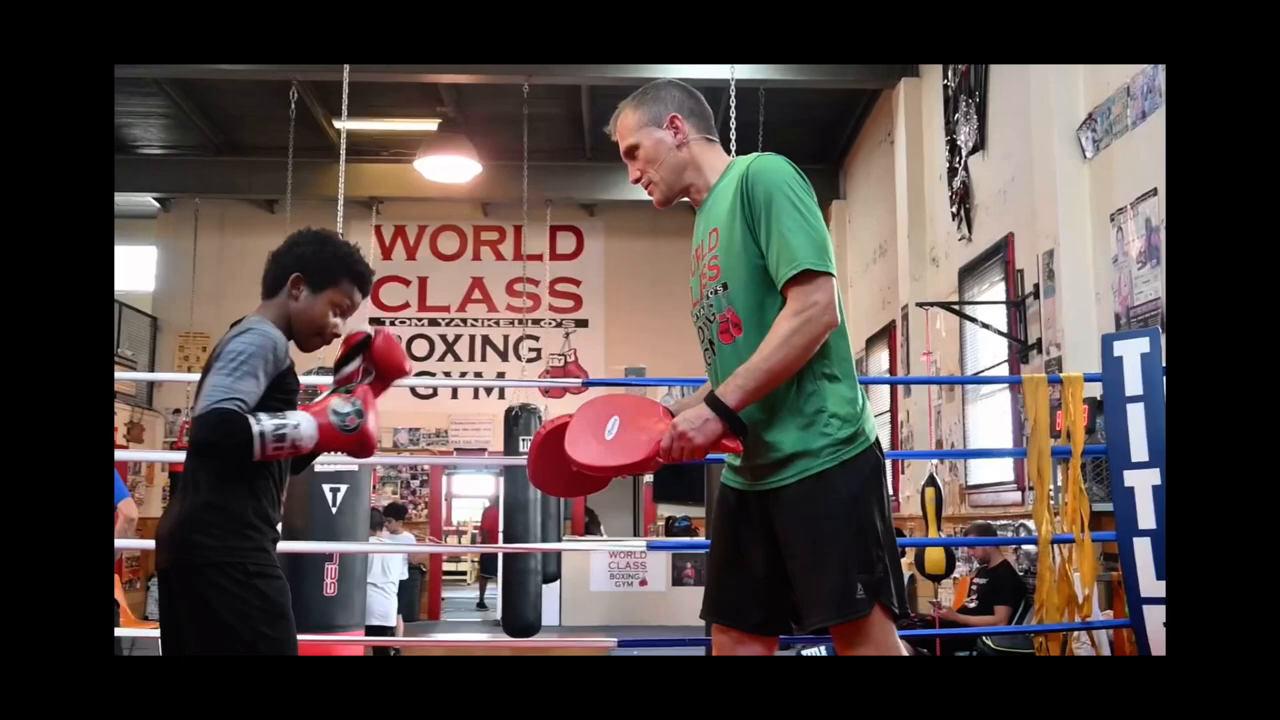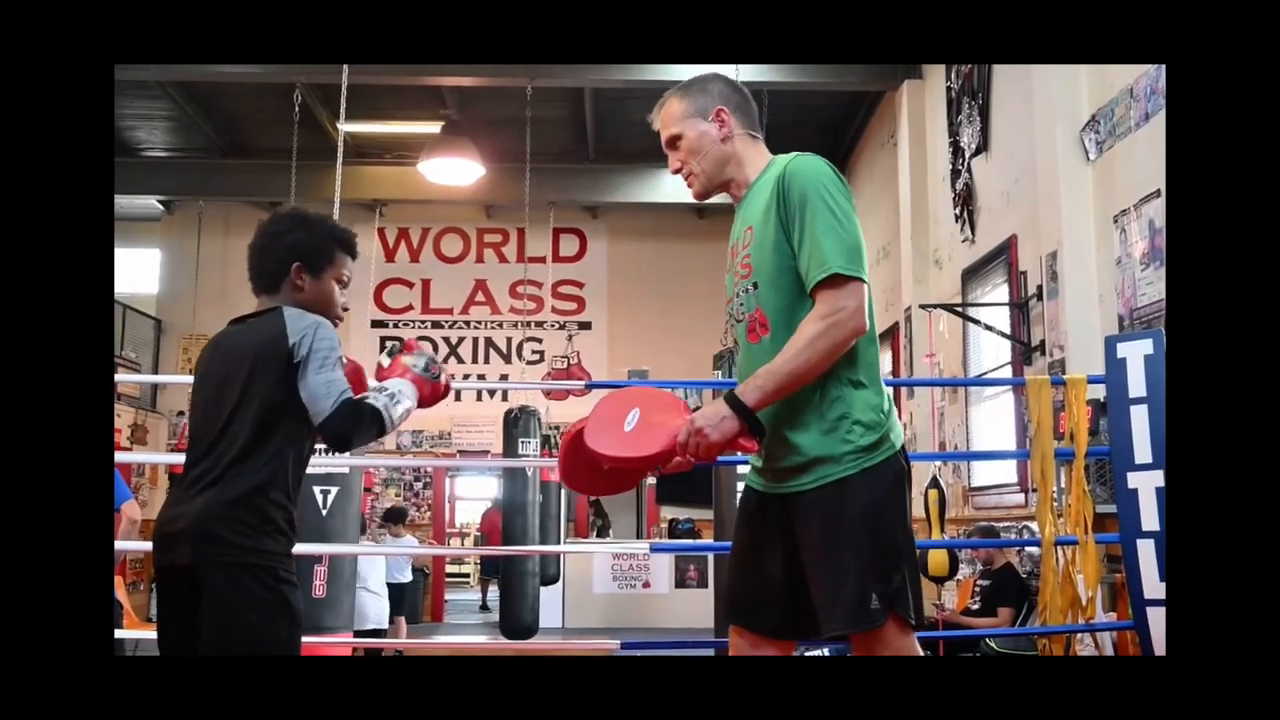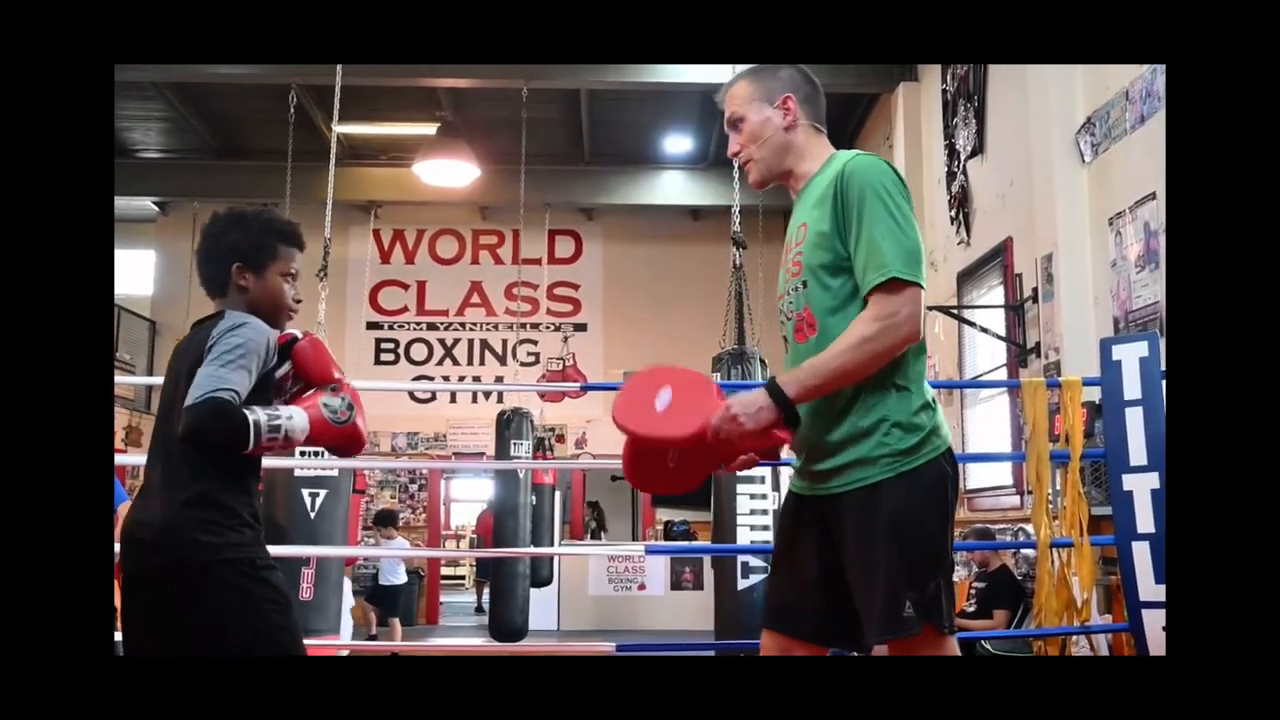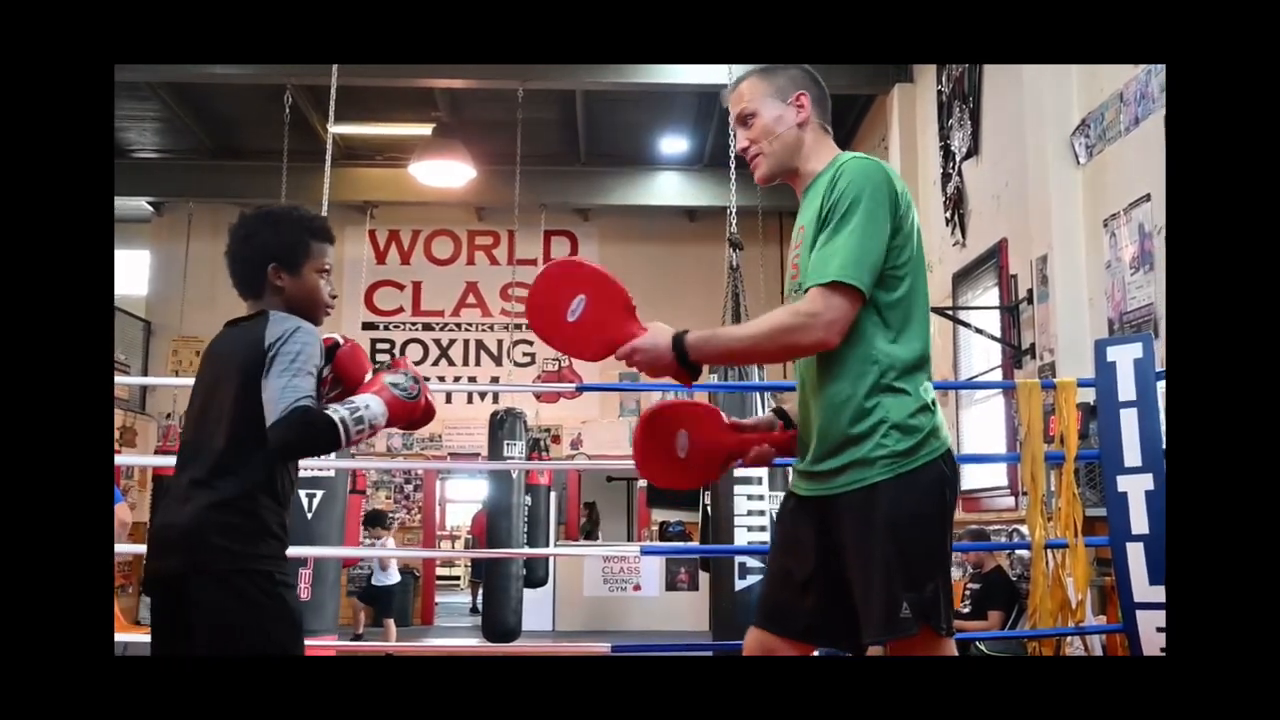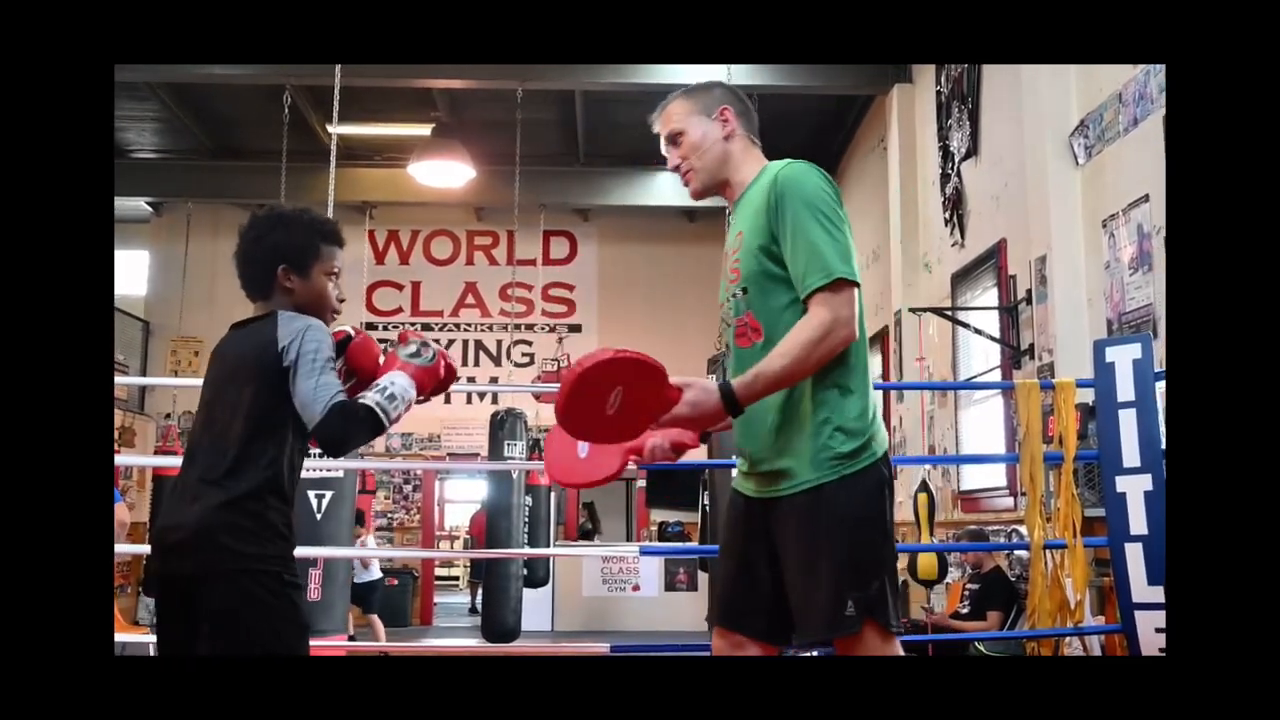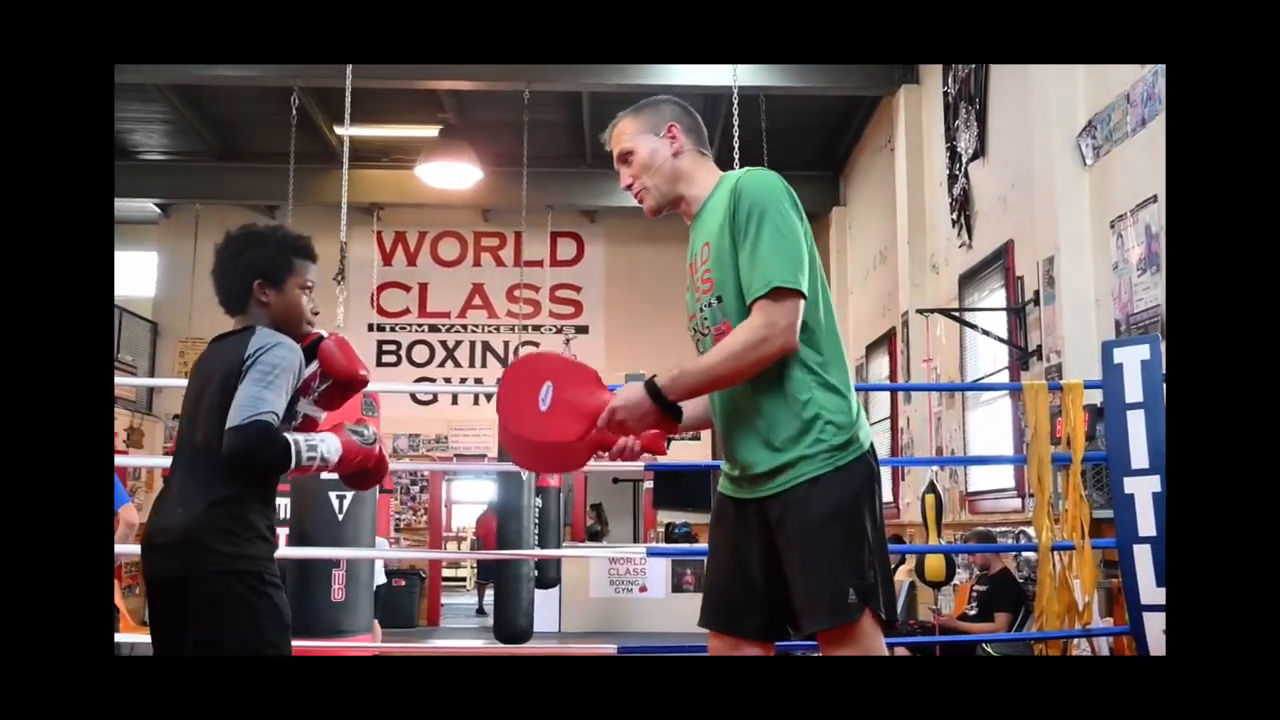
dt=0.4s
person 1, frame 1
left shoulder: (763, 176)
right shoulder: (708, 225)
left elbow: (817, 309)
left wrist: (719, 409)
right wrist: (670, 423)
left hip: (823, 457)
right hip: (750, 471)
left knee: (864, 636)
right knee: (736, 639)
person 1, frame 2
left shoulder: (801, 176)
right shoulder: (746, 220)
left elbow: (845, 314)
left wrist: (737, 407)
right wrist: (703, 423)
left hip: (845, 464)
right hip: (775, 475)
left knee: (883, 639)
right knee: (753, 640)
person 1, frame 3
left shoulder: (861, 177)
right shoulder: (806, 211)
left elbow: (898, 319)
left wrist: (776, 395)
right wrist: (764, 424)
left hip: (889, 469)
right hip: (819, 476)
left knee: (918, 644)
right knee: (785, 642)
person 1, frame 4
left shoulder: (857, 177)
right shoulder: (816, 202)
left elbow: (823, 323)
left wrist: (683, 346)
right wrist: (781, 421)
left hip: (889, 467)
right hip: (822, 475)
left knee: (915, 646)
right knee: (769, 645)
person 1, frame 5
left shoulder: (792, 183)
right shoulder: (743, 220)
left elbow: (836, 322)
left wrist: (727, 396)
right wrist: (696, 423)
left hip: (830, 469)
right hip: (761, 479)
left knee: (863, 642)
right knee: (737, 642)
person 1, frame 6
left shoulder: (753, 190)
right shoulder: (702, 237)
left elbow: (776, 332)
left wrist: (657, 394)
right wrist: (659, 421)
left hip: (818, 464)
right hip: (746, 481)
left knee: (848, 639)
right knee: (732, 643)
person 2, frame 1
left shoulder: (247, 341)
right shoulder: (261, 339)
left elbow: (283, 457)
right elbow: (215, 429)
left wrist: (353, 391)
right wrist: (318, 424)
left hip: (198, 539)
right hip: (225, 544)
person 2, frame 2
left shoulder: (219, 344)
right shoulder: (309, 329)
right elbow: (339, 425)
right wrist: (407, 383)
left hip: (181, 533)
right hip: (242, 540)
person 2, frame 3
left shoulder: (194, 340)
right shoulder: (246, 331)
right elbow: (209, 419)
left wrist: (281, 388)
right wrist: (307, 420)
left hip: (149, 535)
right hip: (212, 538)
person 2, frame 4
left shoulder: (224, 342)
right shoulder: (292, 333)
right elbow: (293, 432)
left wrist: (323, 393)
right wrist: (380, 403)
left hip: (176, 537)
right hip: (236, 545)
person 2, frame 5
left shoulder: (231, 344)
right shoulder: (302, 332)
right elbow: (338, 431)
left wrist: (339, 382)
right wrist: (406, 376)
left hip: (178, 535)
right hip: (242, 544)
person 2, frame 6
left shoulder: (213, 356)
right shoulder: (275, 348)
right elbow: (249, 445)
left wrist: (315, 403)
right wrist: (336, 446)
left hip: (169, 543)
right hip: (226, 550)
